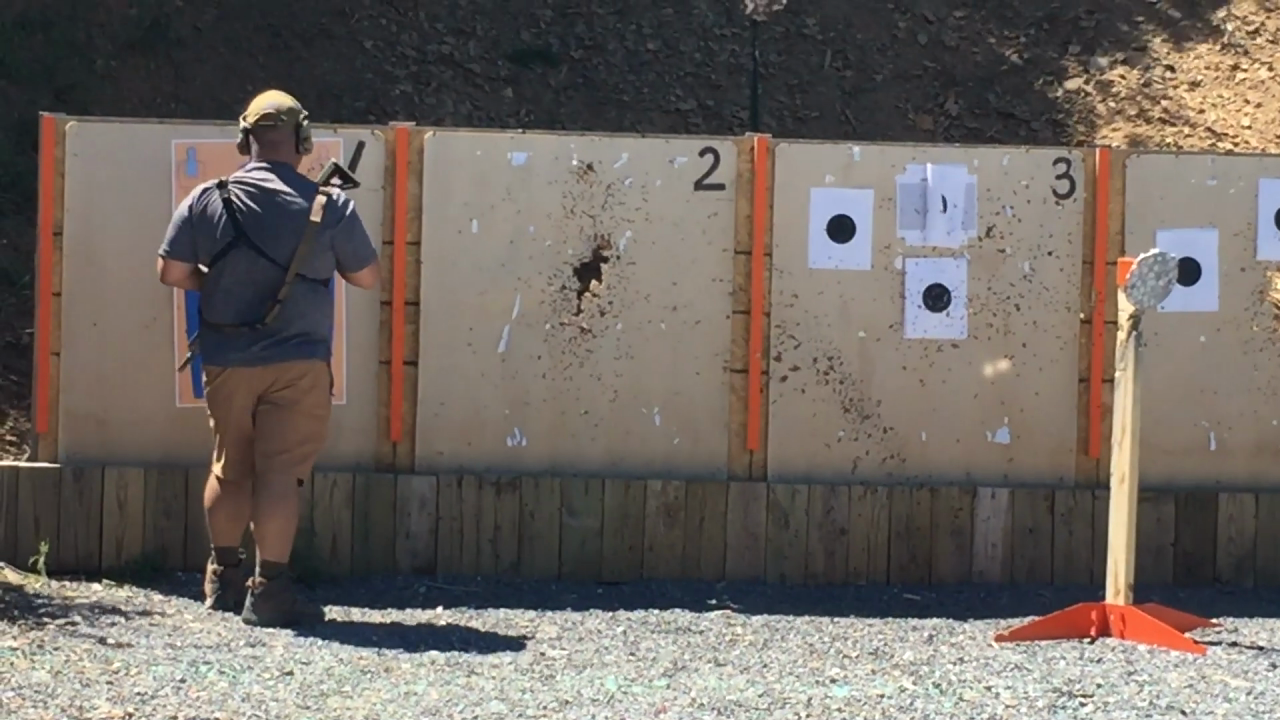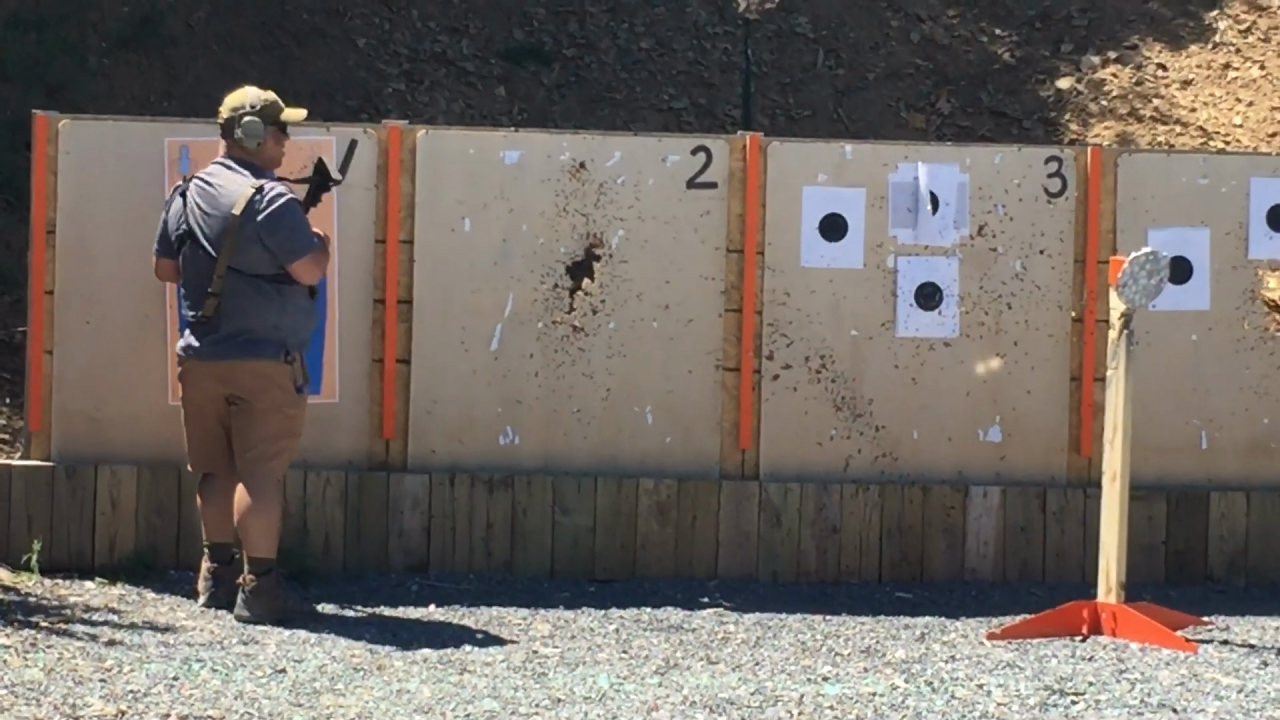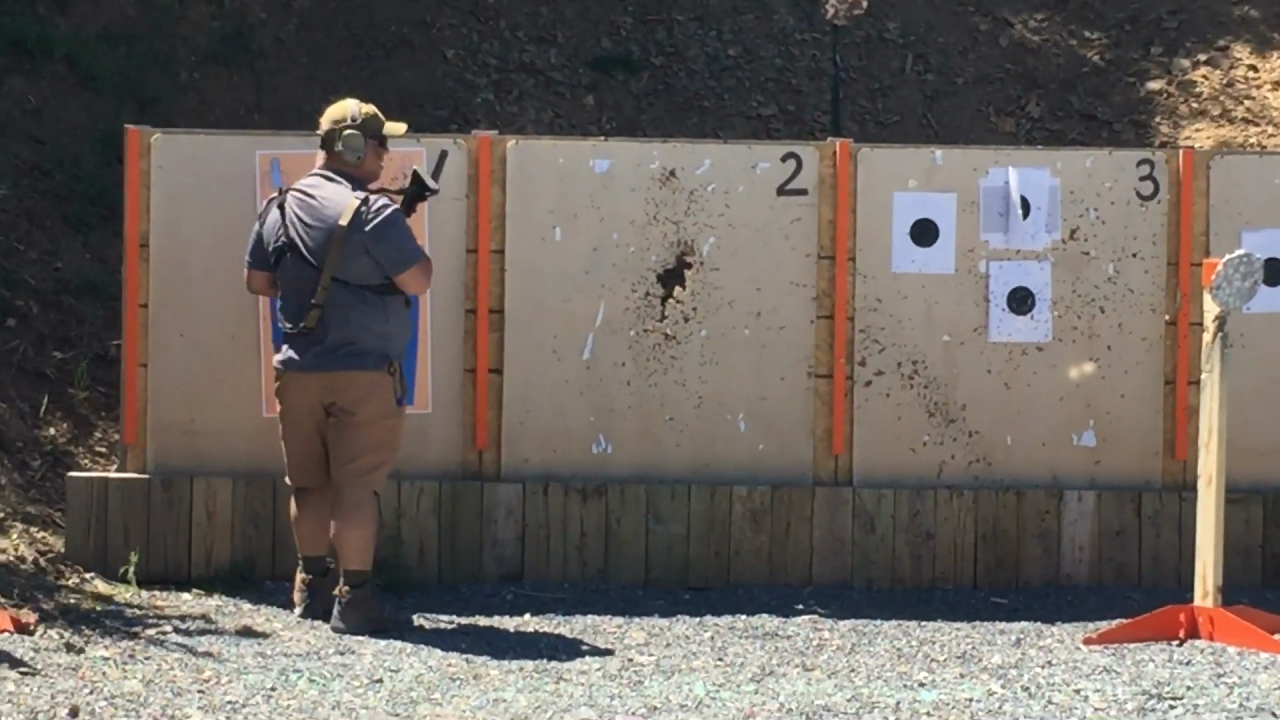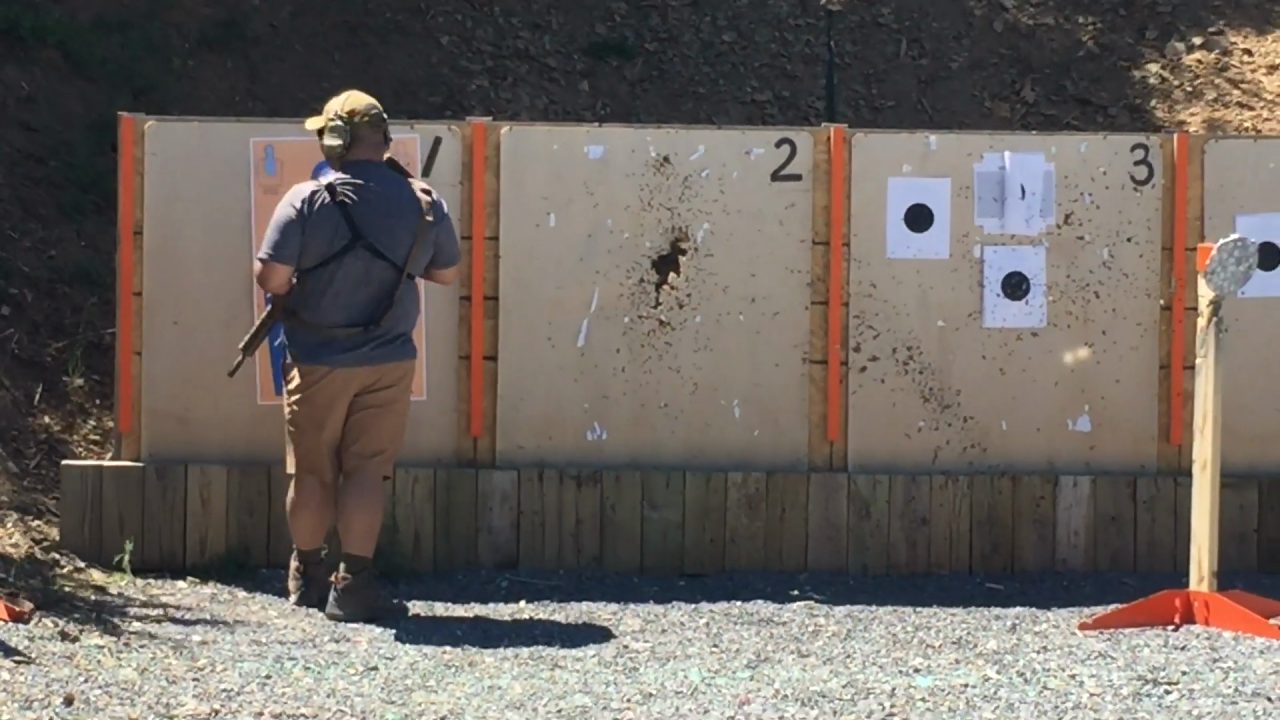
dt=1s
person 1, frame 1
left shoulder: (206, 199)
right shoulder: (330, 206)
left elbow: (171, 273)
right elbow: (367, 276)
left hip: (227, 361)
right hip: (297, 362)
left knee: (228, 470)
right knee: (278, 475)
left ankle: (223, 579)
right ankle: (269, 592)
person 1, frame 2
left shoulder: (185, 194)
right shoulder: (270, 198)
left elbow: (166, 268)
right elbow: (311, 271)
right wrist: (319, 239)
left hip: (202, 357)
right hip: (264, 360)
left knee: (217, 469)
right knee: (260, 472)
left ankle: (217, 577)
right ankle: (259, 589)
person 1, frame 3
left shoulder: (279, 206)
right shoulder: (373, 211)
left elbow: (258, 282)
right elbow: (417, 282)
right wrist: (413, 248)
left hip: (299, 368)
right hip: (364, 371)
left knee: (310, 483)
right knee: (357, 485)
left ankle: (312, 588)
right ankle: (354, 600)
person 1, frame 4
left shoulder: (308, 199)
right shoulder: (425, 204)
left elbow: (270, 278)
right elbow: (446, 273)
left wrist: (297, 291)
left hip: (318, 361)
right hip: (388, 361)
left knee: (311, 471)
right knee: (365, 471)
left ankle: (306, 577)
right ankle: (352, 585)
